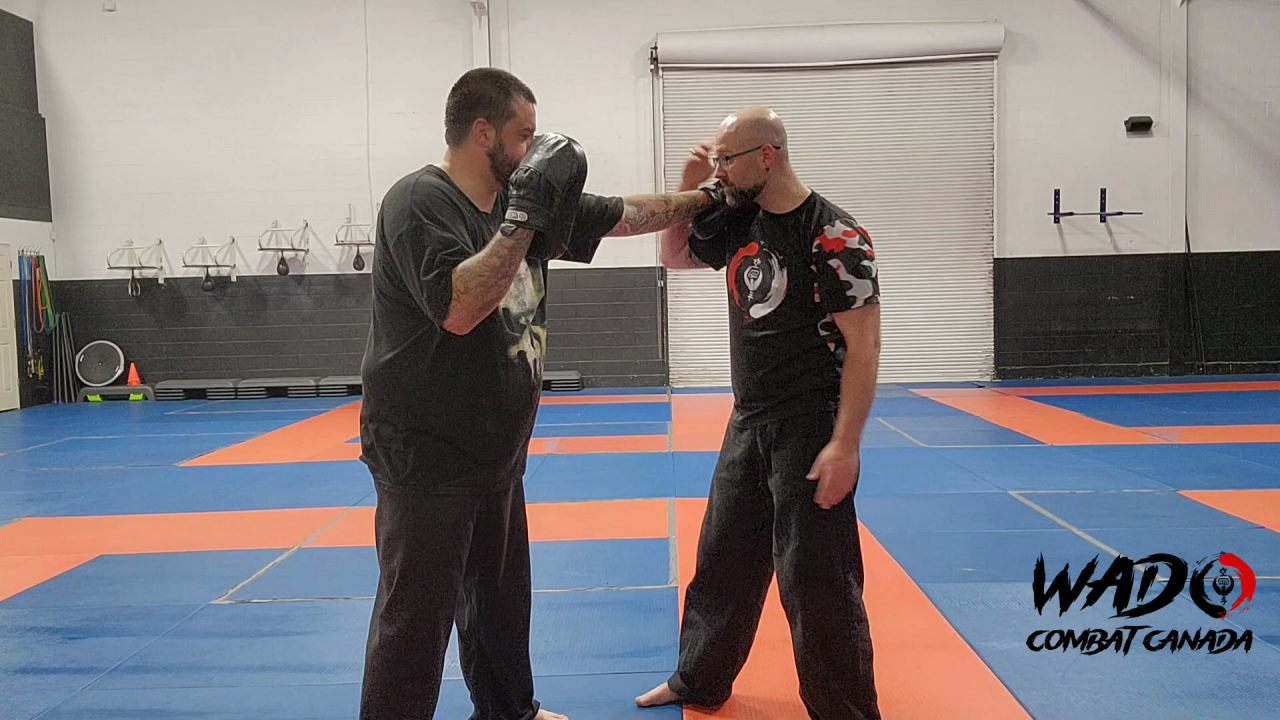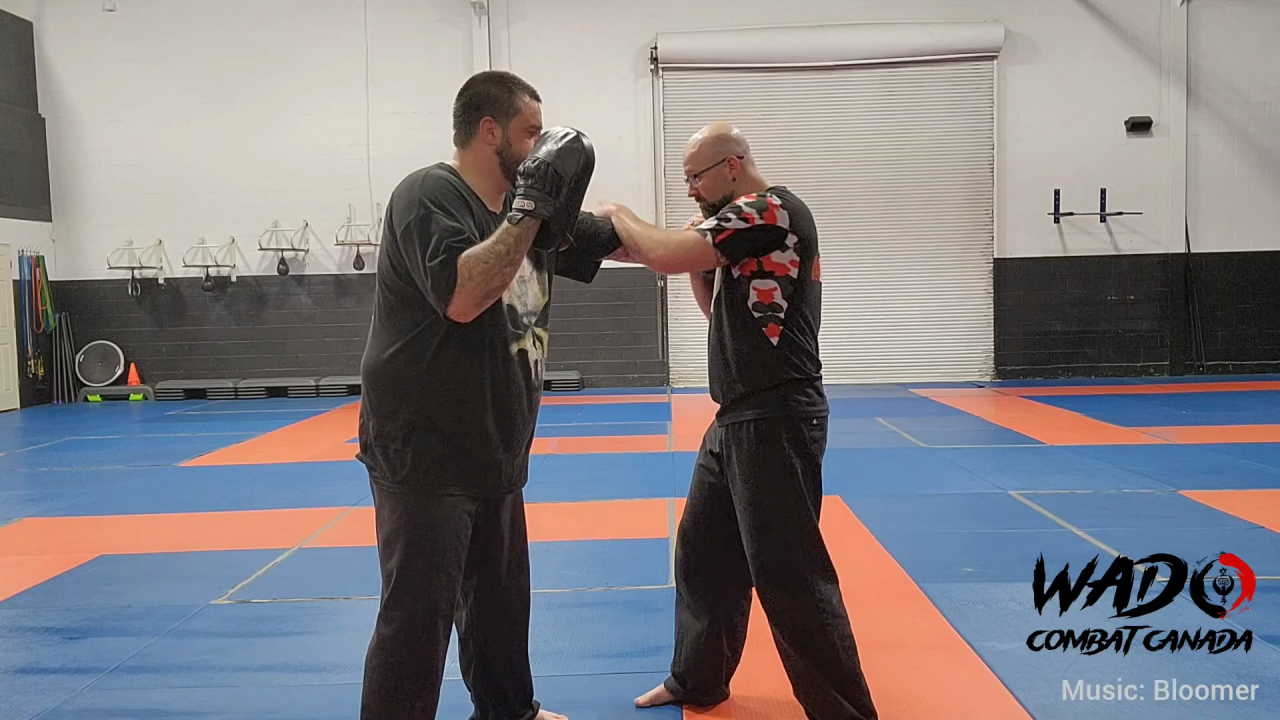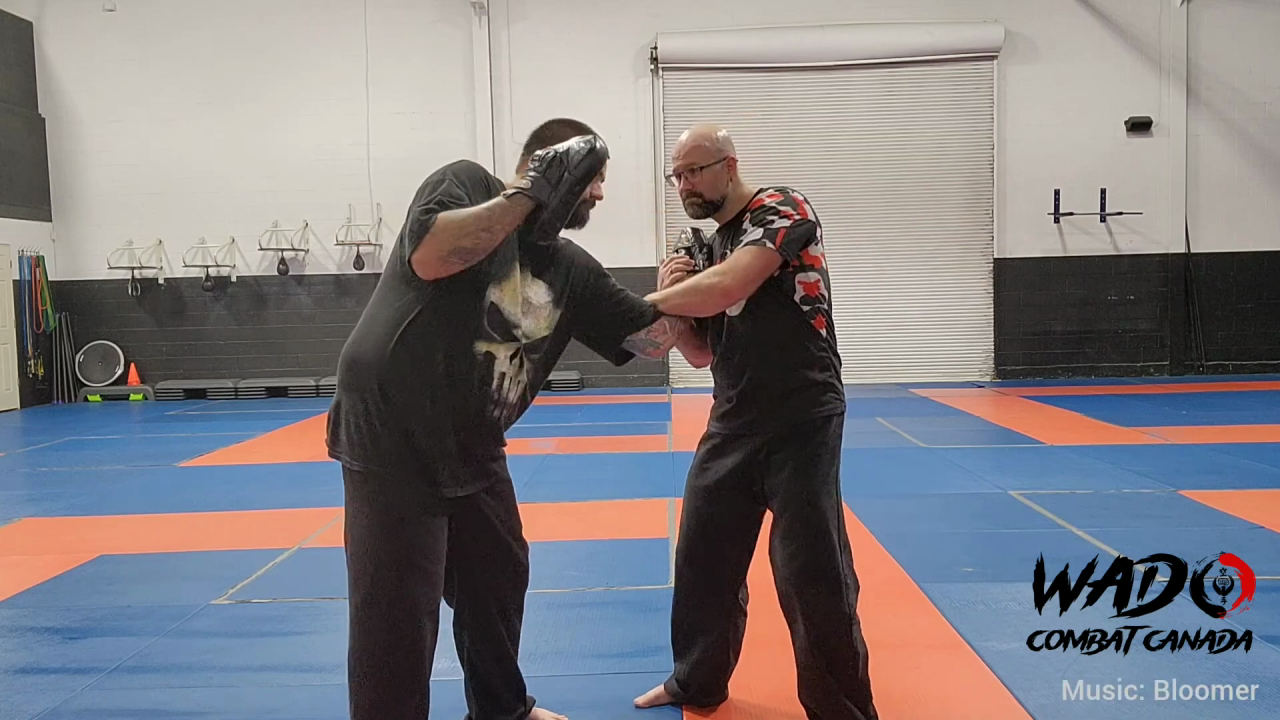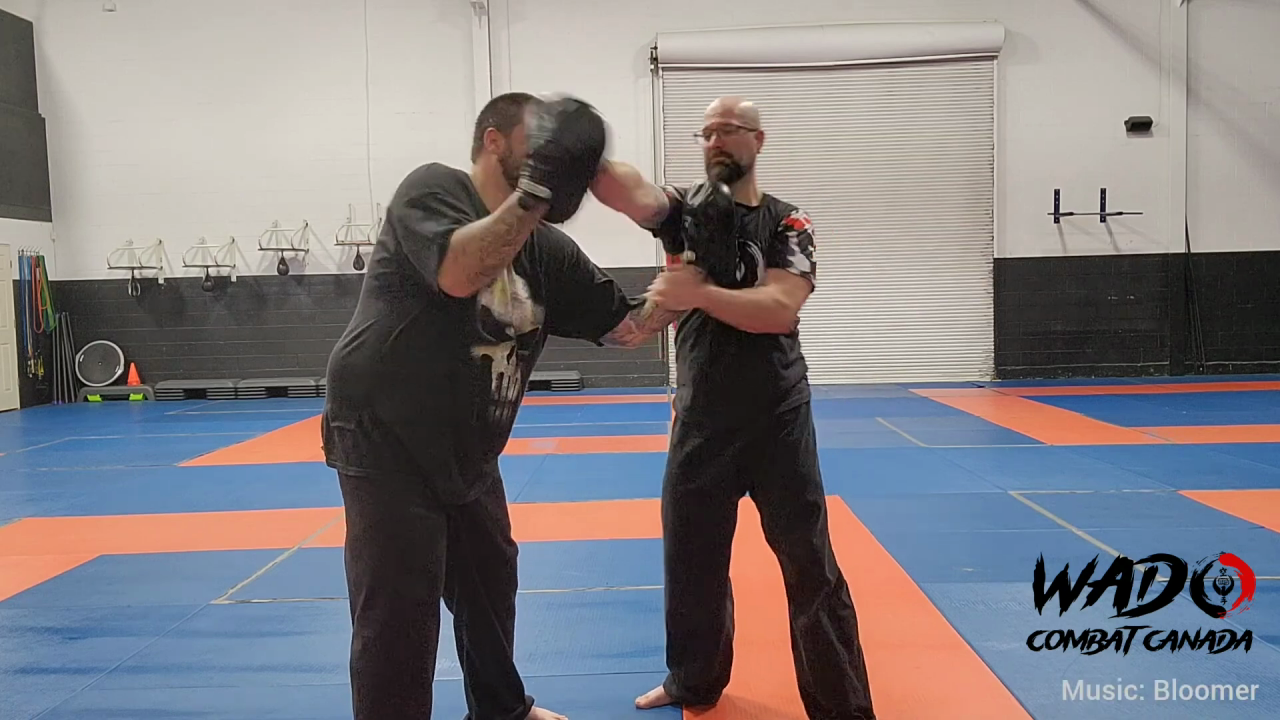
dt=1s
person 1, frame 1
left shoulder: (519, 197)
right shoulder: (419, 202)
left elbow: (621, 215)
right elbow: (459, 309)
left wrist: (700, 199)
right wrist: (523, 218)
left hip: (492, 448)
right hip: (426, 452)
left knee: (502, 595)
right knee: (416, 615)
person 1, frame 2
left shoulder: (524, 203)
right shoulder: (428, 195)
left elbow: (619, 241)
right elbow: (462, 297)
right wrist: (529, 210)
left hip: (493, 451)
right hip: (424, 453)
left knee: (501, 597)
right knee: (417, 616)
person 1, frame 3
left shoulder: (572, 269)
right shoulder: (465, 182)
left elbow: (655, 334)
right elbow: (429, 257)
right wrist: (528, 195)
left hip: (472, 448)
right hip: (392, 437)
left knee: (499, 582)
right knee: (397, 616)
person 1, frame 4
left shoulder: (549, 249)
right shoulder: (434, 188)
left elbow: (627, 324)
right elbow: (458, 272)
right wrist: (537, 193)
left hip: (468, 452)
right hip: (387, 443)
left knee: (491, 588)
right knee: (398, 618)
person 2, frame 1
left shoulder: (832, 234)
right shoulder: (740, 218)
left elbow: (861, 346)
right elbow: (673, 255)
left wrist: (844, 444)
right wrist: (687, 191)
left hip: (809, 429)
right hip: (748, 424)
left knee: (816, 581)
right knee: (722, 560)
person 2, frame 2
left shoulder: (773, 210)
right shoulder: (744, 225)
left elbow: (663, 255)
left wrist: (619, 215)
right wrist: (702, 264)
left hip: (777, 422)
right hip: (739, 419)
left knee: (789, 573)
right knee: (703, 554)
person 2, frame 3
left shoulder: (781, 208)
right shoulder: (708, 246)
left elbow: (728, 288)
right elbow: (702, 353)
left wrist: (654, 300)
right wrist: (675, 298)
left hip: (801, 424)
right hip: (732, 424)
left knee: (812, 579)
right knee: (702, 560)
person 2, frame 4
left shoulder: (788, 224)
right shoulder: (686, 208)
left elbow: (780, 312)
right elbow: (628, 191)
left wrist: (702, 294)
left hip: (778, 419)
right hip: (701, 422)
left knee: (810, 565)
right knee: (690, 561)
